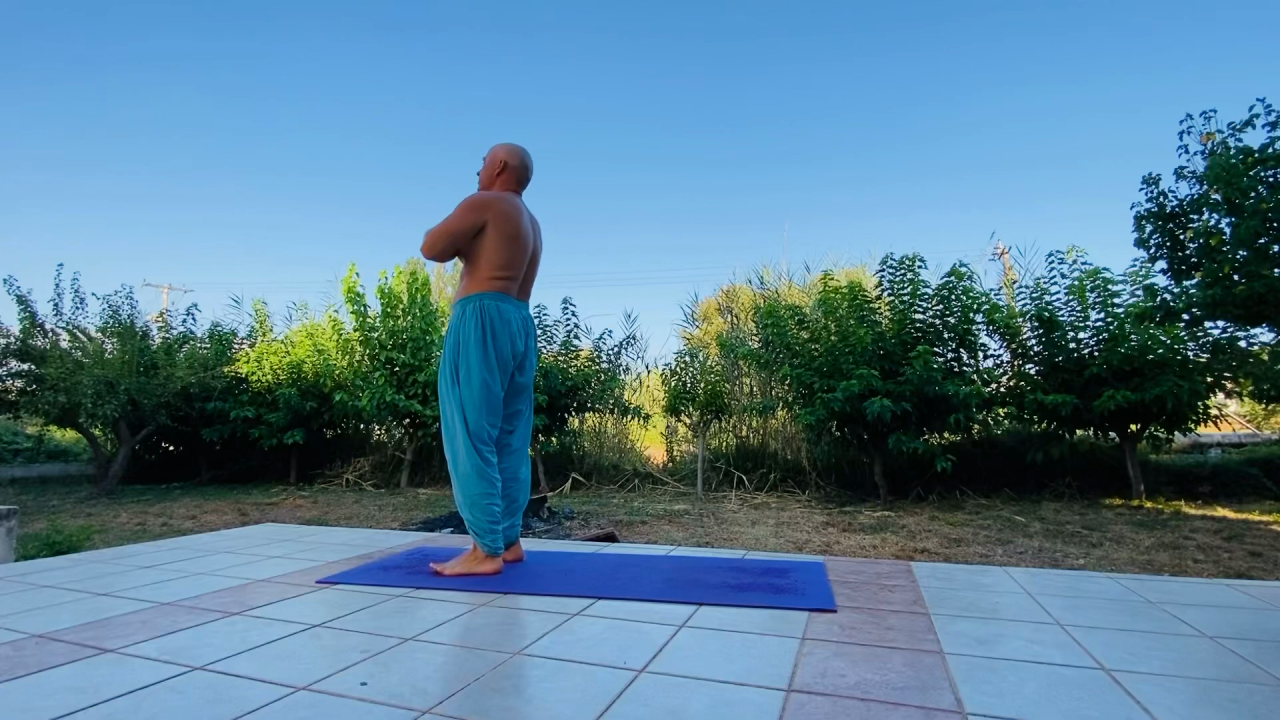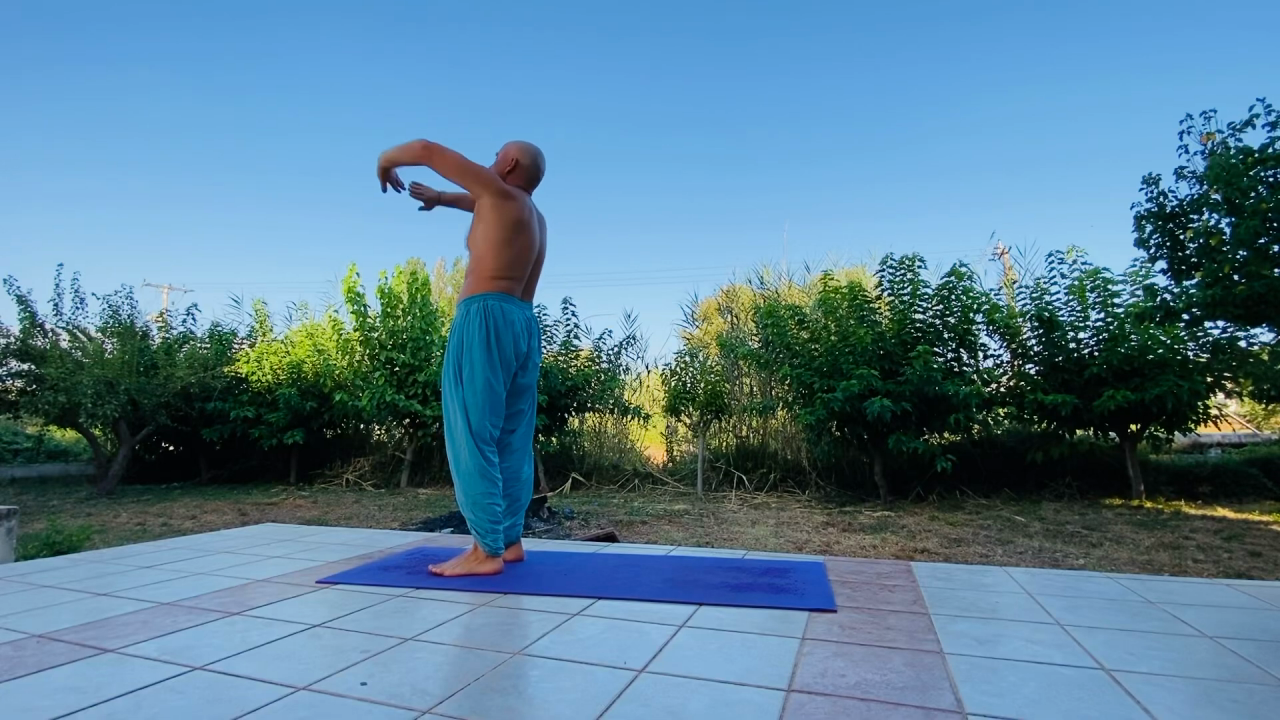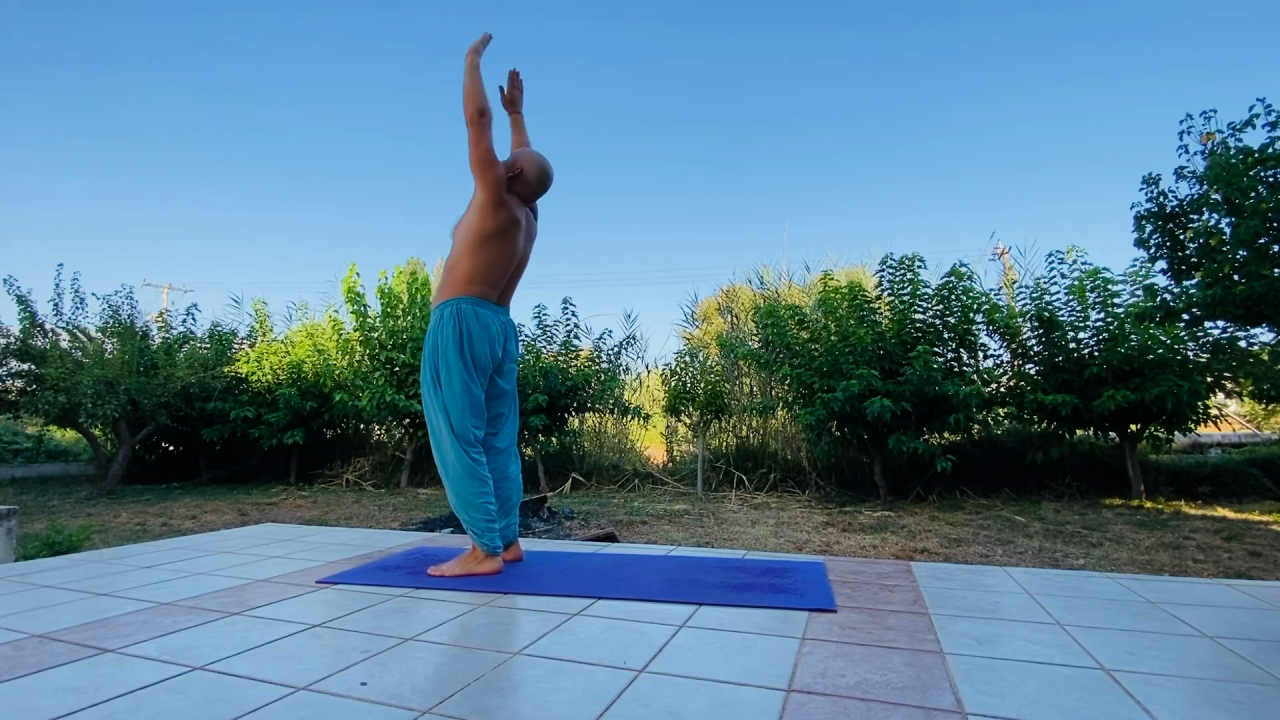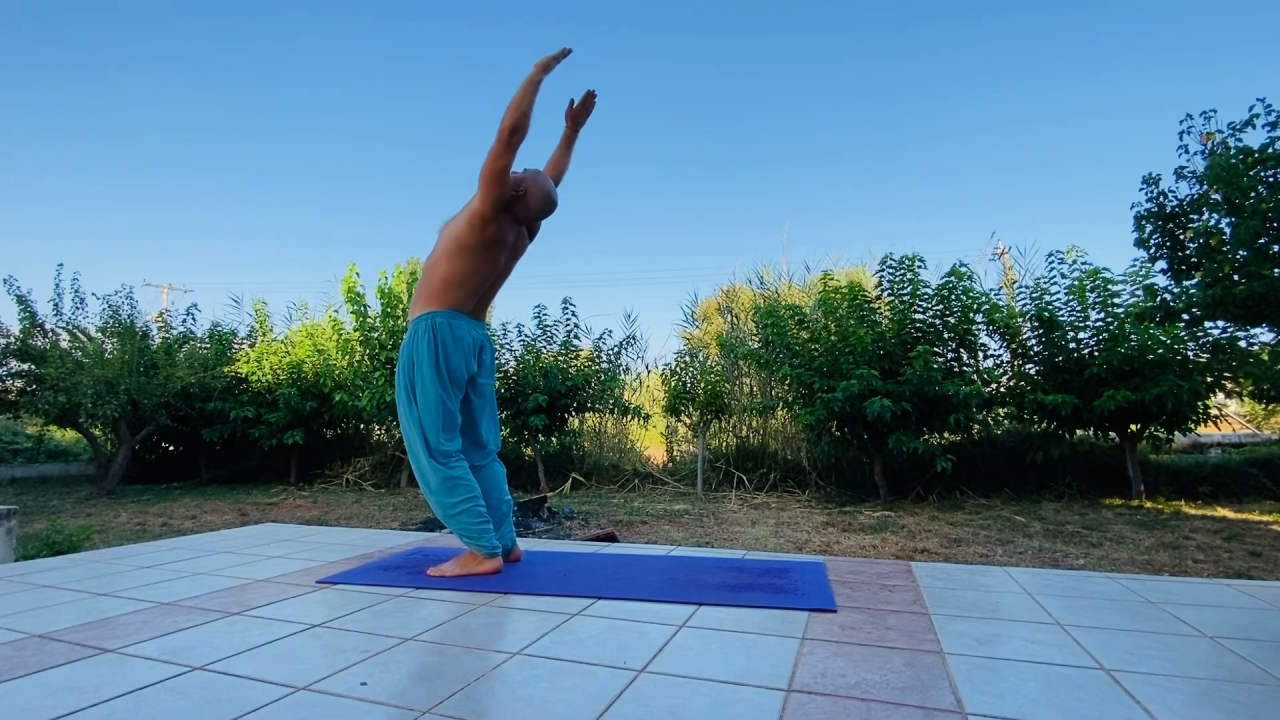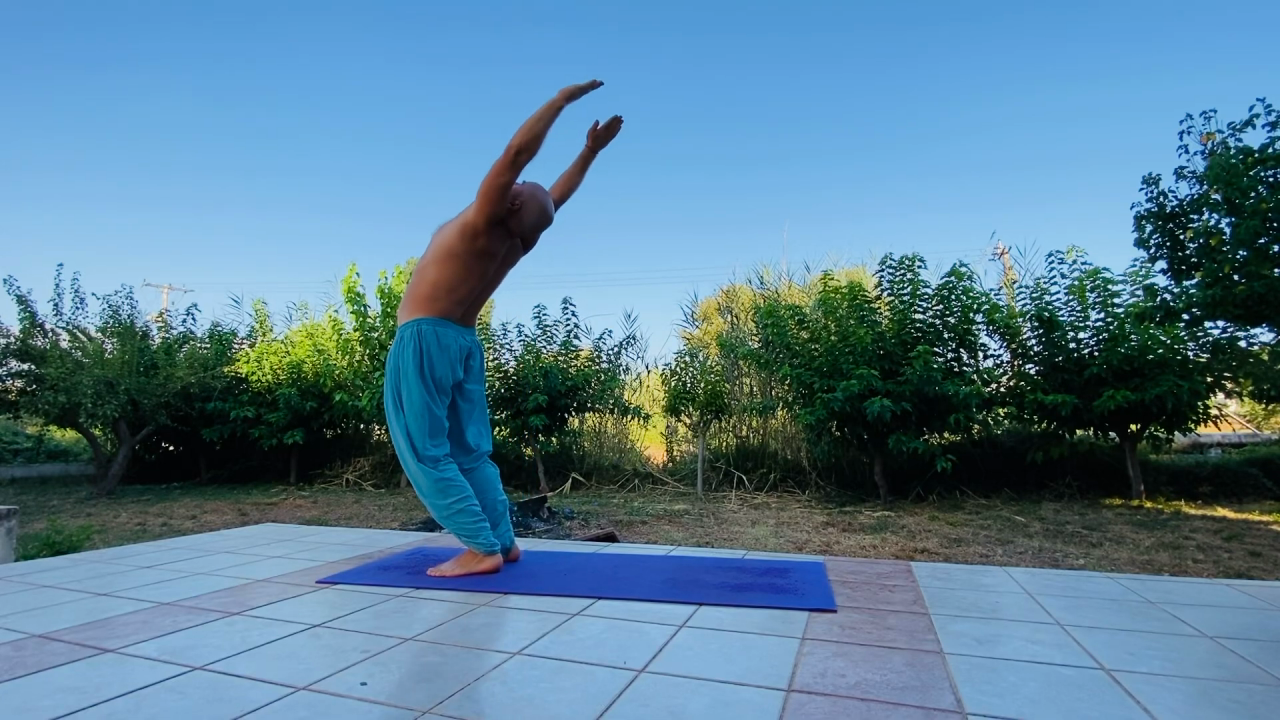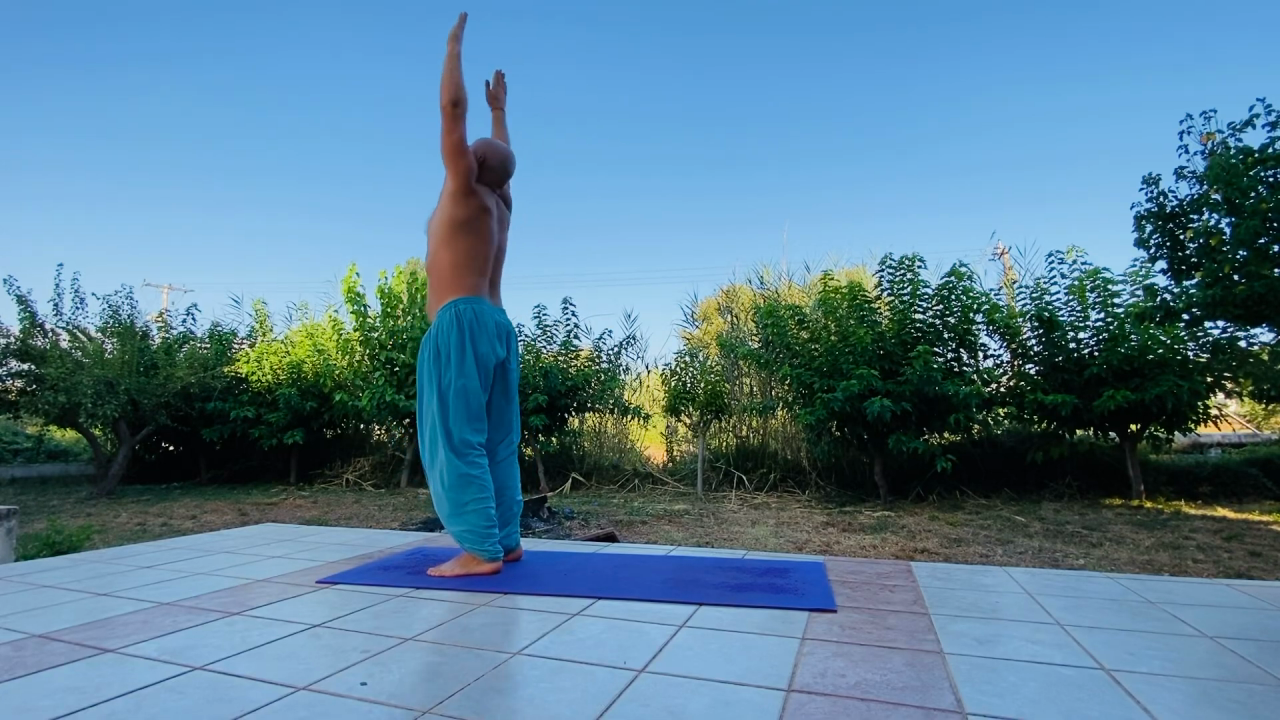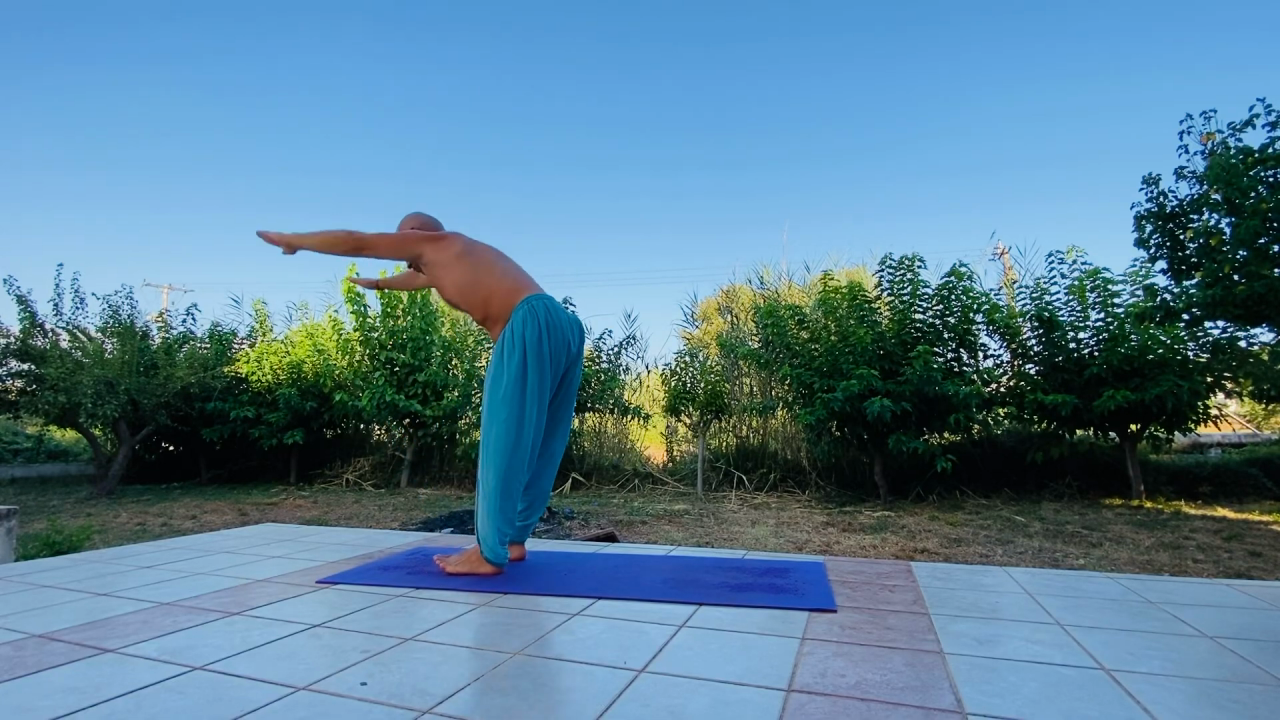
dt=0.5s
person 1, frame 1
left shoulder: (486, 203)
right shoulder: (530, 224)
left elbow: (432, 248)
left wrist: (453, 235)
right wrist: (467, 239)
left hip: (482, 322)
right hip: (519, 325)
left knee: (470, 437)
right knee: (507, 439)
left ankle: (486, 550)
right ankle: (507, 541)
person 1, frame 2
left shoulder: (504, 195)
right shoulder: (533, 214)
left elbow: (428, 150)
left wrist: (388, 162)
right wrist: (439, 198)
left hip: (486, 322)
right hip: (523, 326)
left knee: (474, 437)
right knee: (511, 439)
left ankle: (486, 550)
right ankle: (508, 541)
person 1, frame 3
left shoulder: (496, 200)
right shoulder: (528, 217)
left elbow: (476, 119)
right elbow: (526, 158)
left wrist: (472, 58)
right wrist: (516, 111)
left hip: (461, 324)
right hip: (500, 329)
left knee: (459, 440)
right knee: (496, 441)
left ankle: (485, 550)
right ankle: (506, 540)
person 1, frame 4
left shoulder: (490, 215)
right shoulder: (524, 231)
left elbow: (509, 134)
right elbow: (552, 179)
left wrist: (538, 73)
right wrist: (571, 132)
left hip: (436, 336)
right hip: (473, 339)
left knee: (435, 449)
right knee: (477, 448)
left ankle: (482, 550)
right ankle: (503, 541)
person 1, frame 5
left shoulder: (483, 225)
right shoulder: (519, 240)
left elbow: (515, 153)
right elbow: (559, 195)
left wrist: (560, 99)
right wrist: (590, 151)
left hip: (424, 341)
right hip: (463, 345)
left knee: (427, 453)
right knee: (468, 452)
left ankle: (482, 547)
right ankle: (502, 540)
person 1, frame 6
left shoulder: (468, 190)
right shoulder: (501, 202)
left elbow: (450, 109)
right elbow: (500, 155)
left wrist: (454, 44)
right wrist: (499, 109)
left hip: (459, 325)
right hip: (496, 326)
left knee: (454, 439)
right knee: (493, 439)
left ankle: (481, 551)
right ankle: (504, 541)
person 1, frame 7
left shoulder: (434, 243)
right shoulder: (464, 254)
left elbow: (356, 243)
right elbow: (421, 275)
left wrist: (293, 240)
right wrist: (381, 282)
left hip: (528, 326)
right hip: (561, 326)
left knee: (506, 443)
right knee: (536, 447)
left ankle: (490, 553)
right ankle: (513, 540)
